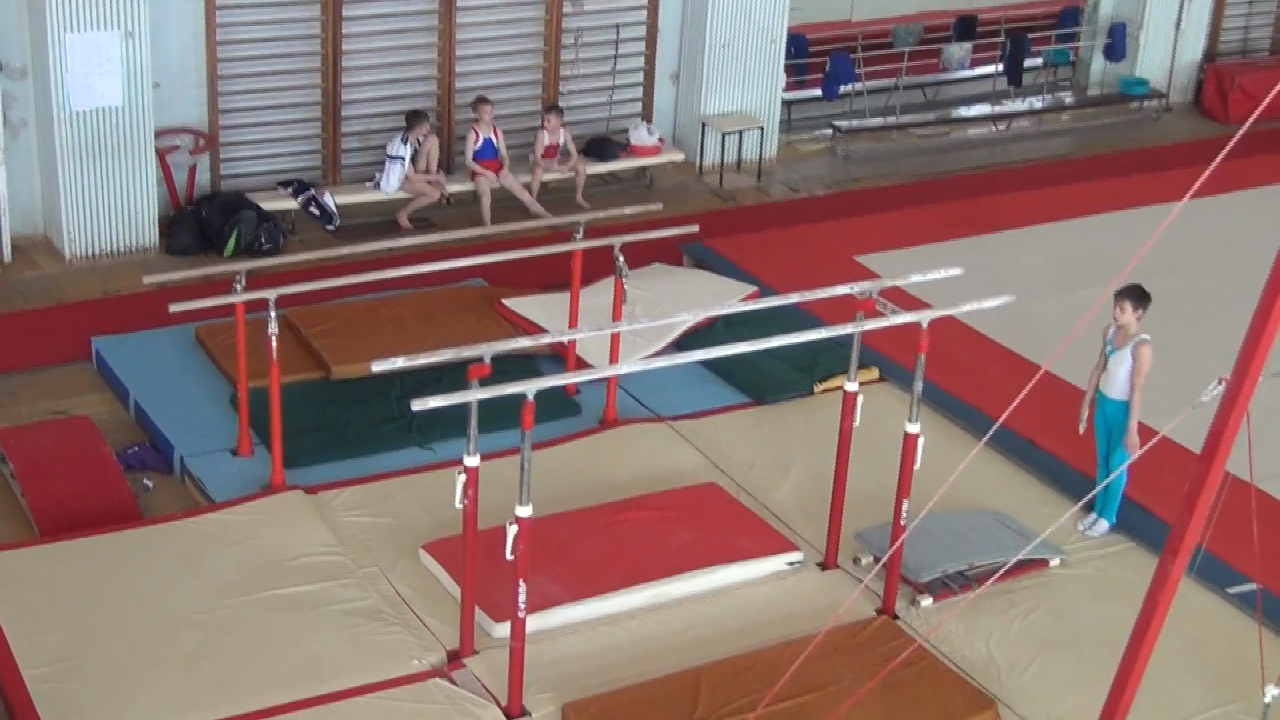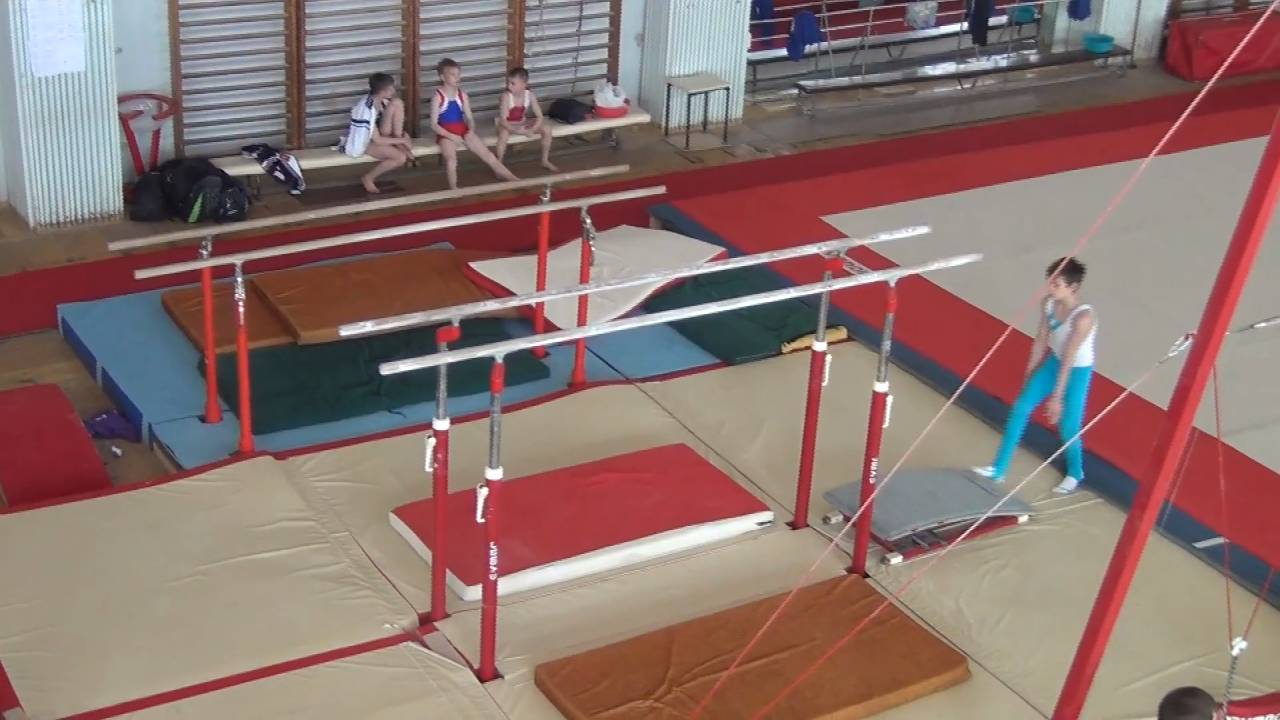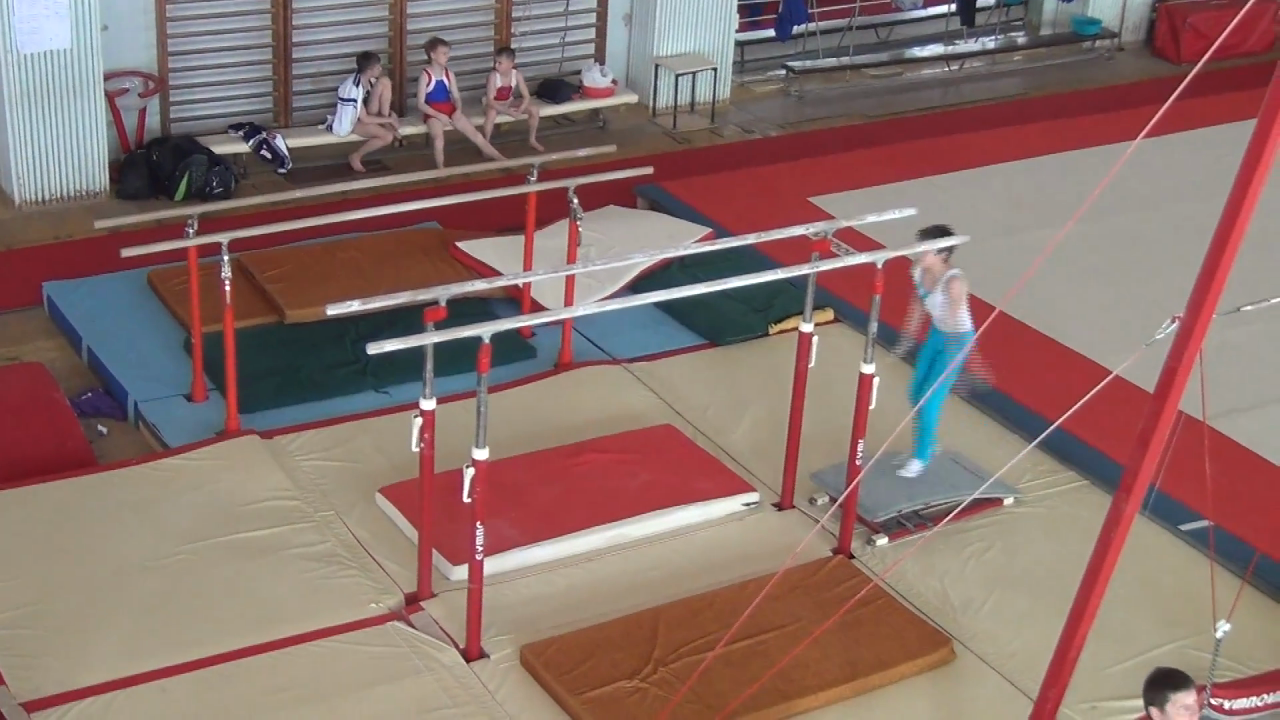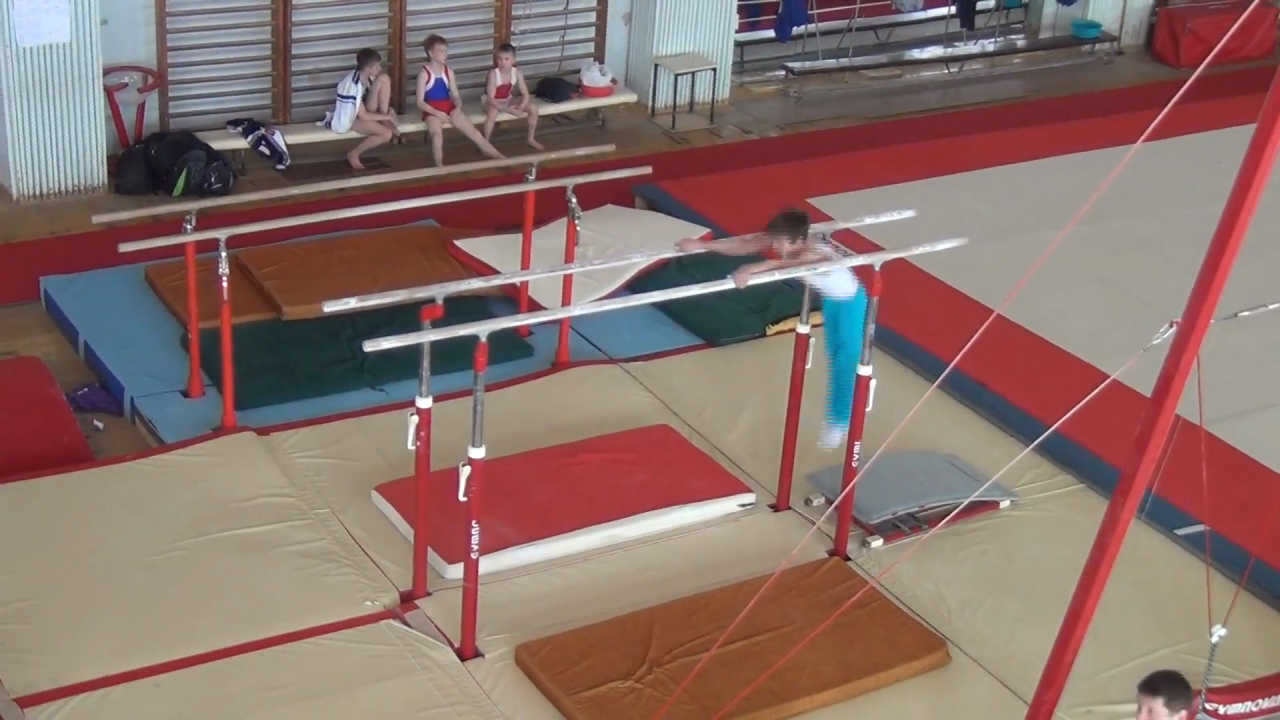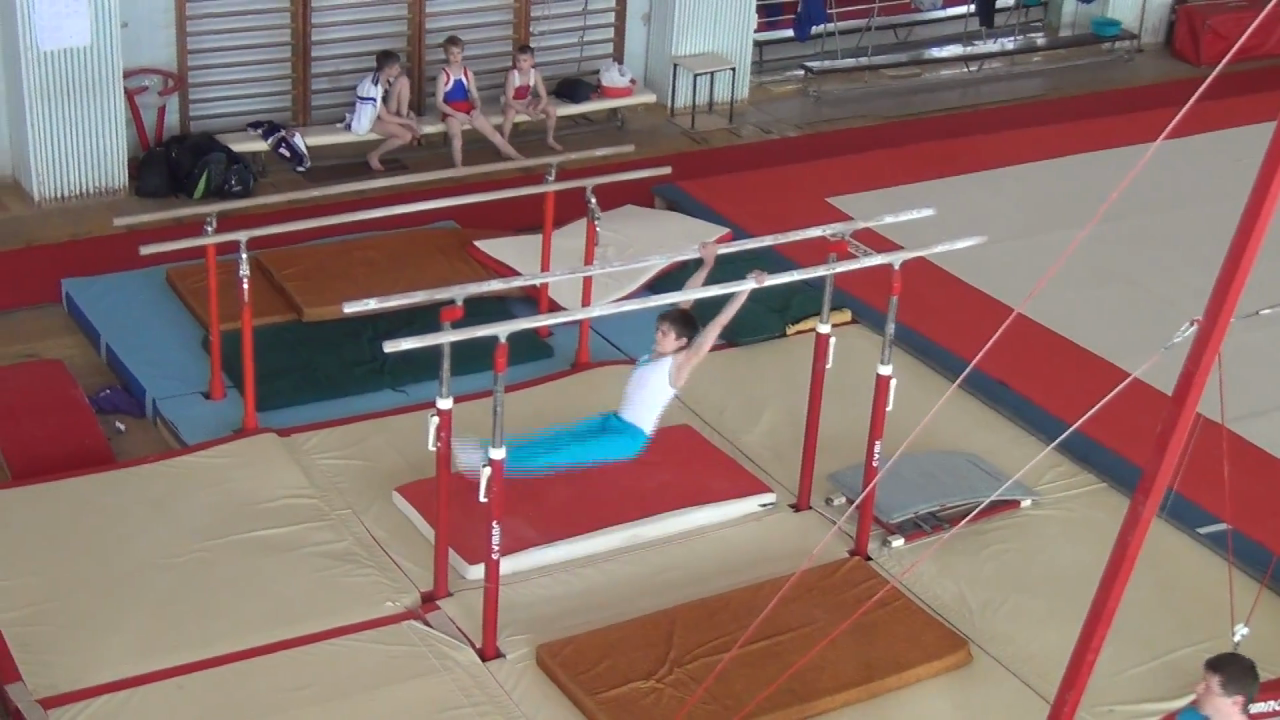
dt=0.7s
person 1, frame 1
left shoulder: (1142, 347)
right shoulder: (1110, 331)
left elbow: (1137, 390)
left wrist: (1132, 430)
right wrist: (1086, 404)
left hip: (1122, 408)
right hip: (1102, 401)
left knee: (1117, 464)
right knee: (1102, 459)
left ankle: (1107, 517)
right ankle: (1098, 510)
person 1, frame 2
left shoulder: (1084, 317)
right shoulder: (1049, 304)
left elbow: (1068, 360)
left wrist: (1056, 397)
right wrist: (1030, 372)
left hip: (1076, 372)
right hip: (1053, 363)
left knee: (1068, 427)
right knee: (1020, 409)
left ankle: (1075, 473)
right ankle: (999, 467)
person 1, frame 3
left shoulder: (954, 282)
right shoulder: (918, 270)
left elbow: (955, 322)
left wrist: (957, 356)
right wrist: (908, 336)
left hip: (956, 339)
right hip: (937, 333)
left knee: (928, 399)
right knee: (917, 393)
left ankle: (921, 456)
right ankle: (924, 446)
person 1, frame 4
left shoulder: (814, 255)
right shoulder: (783, 244)
left elbow: (780, 265)
right elbow: (742, 245)
left wrist: (751, 270)
right wrist: (701, 245)
left hip: (849, 301)
right hip: (830, 300)
left knee: (846, 362)
right knee: (836, 360)
left ankle: (840, 420)
right ankle: (835, 419)
person 1, frame 5
left shoulder: (681, 366)
right shoulder: (660, 354)
left elbow: (714, 327)
right elbow: (682, 306)
left wrist: (745, 290)
right wrist: (705, 266)
left hip: (630, 438)
right hip: (614, 421)
left knee: (566, 451)
right knee: (553, 438)
left ankle: (491, 459)
right ankle: (485, 452)
